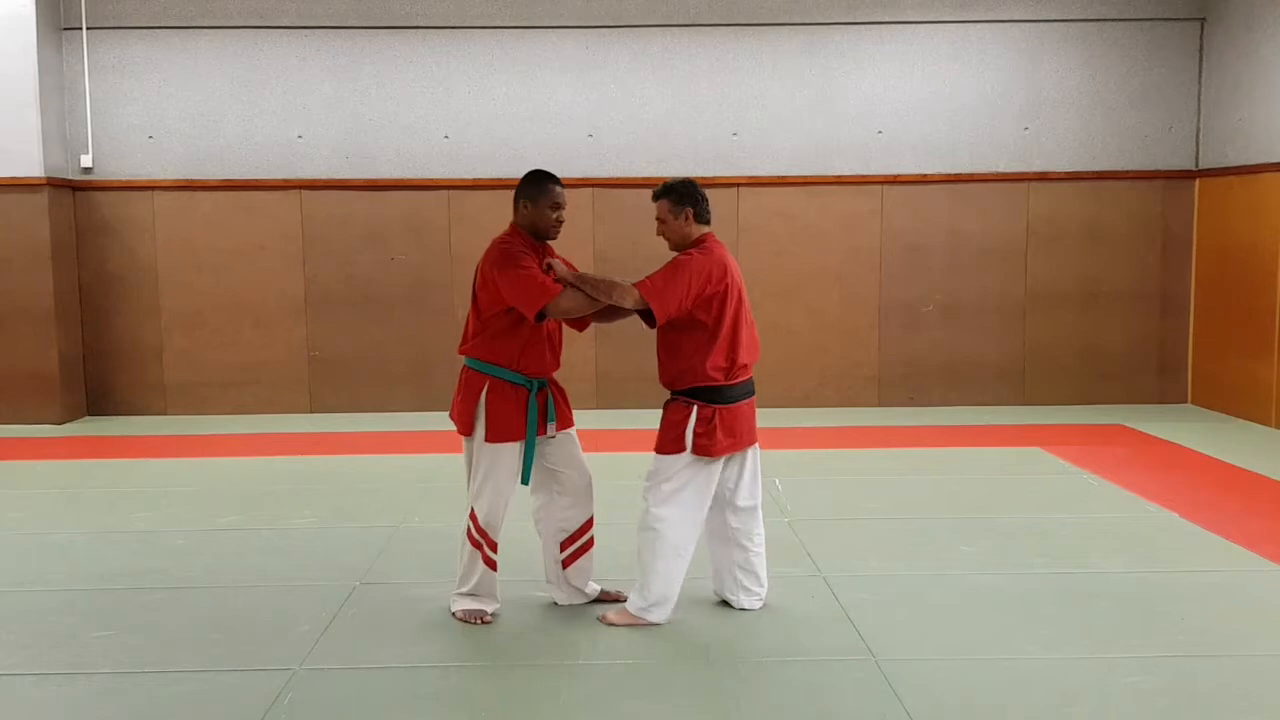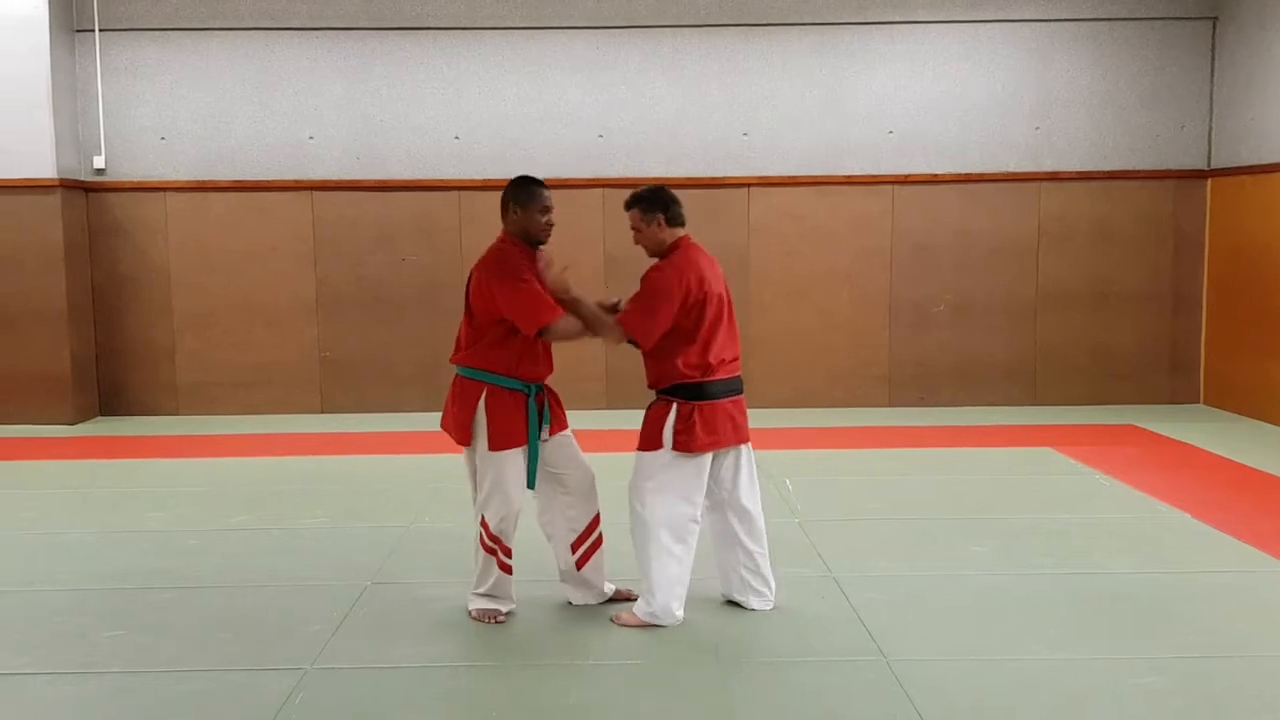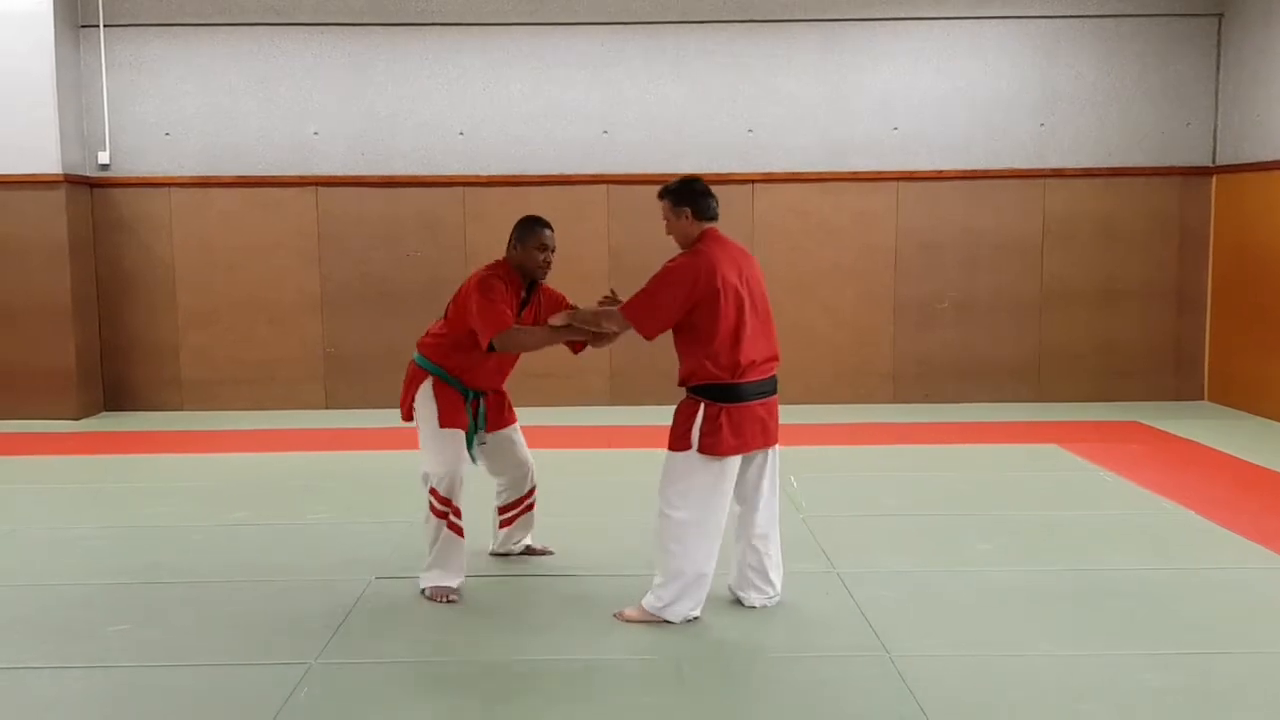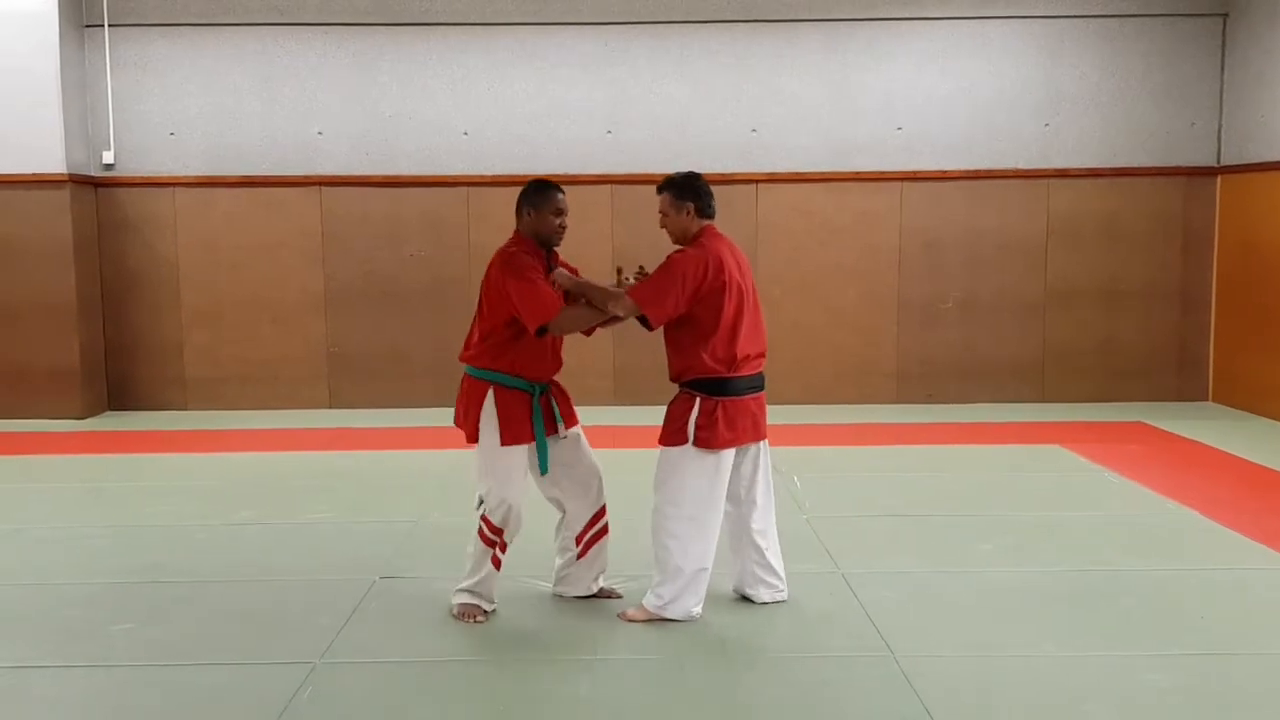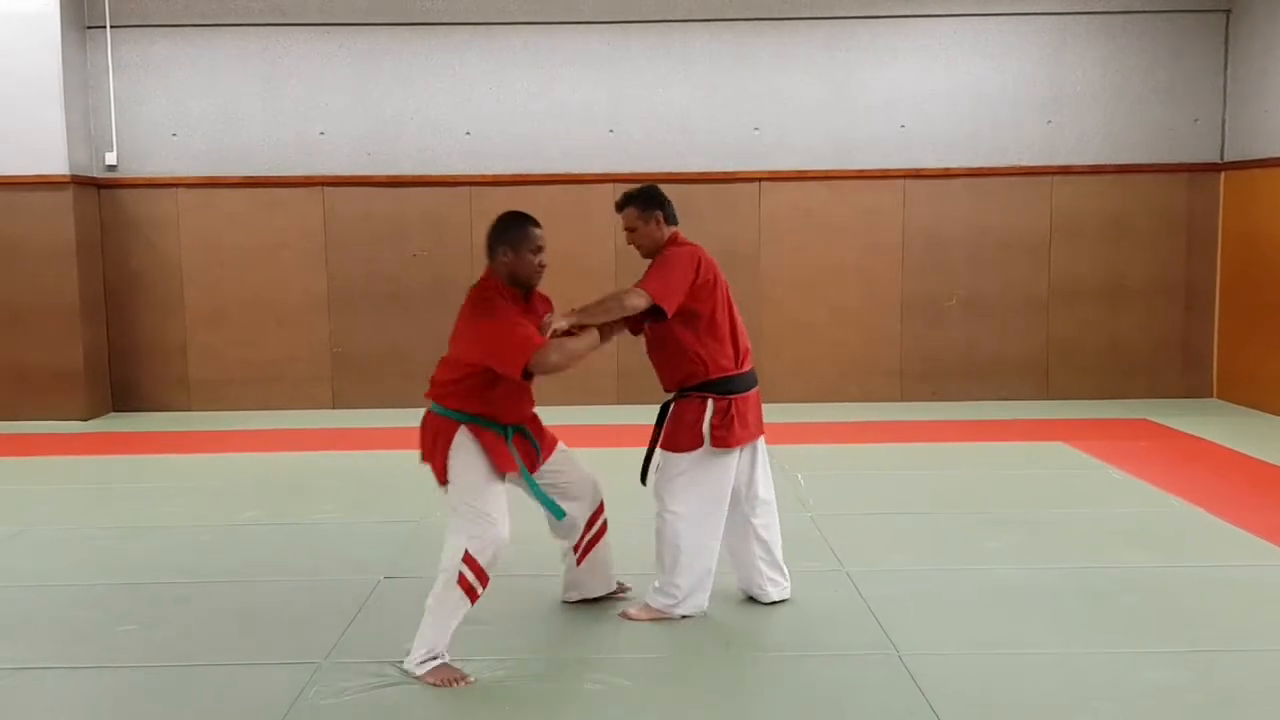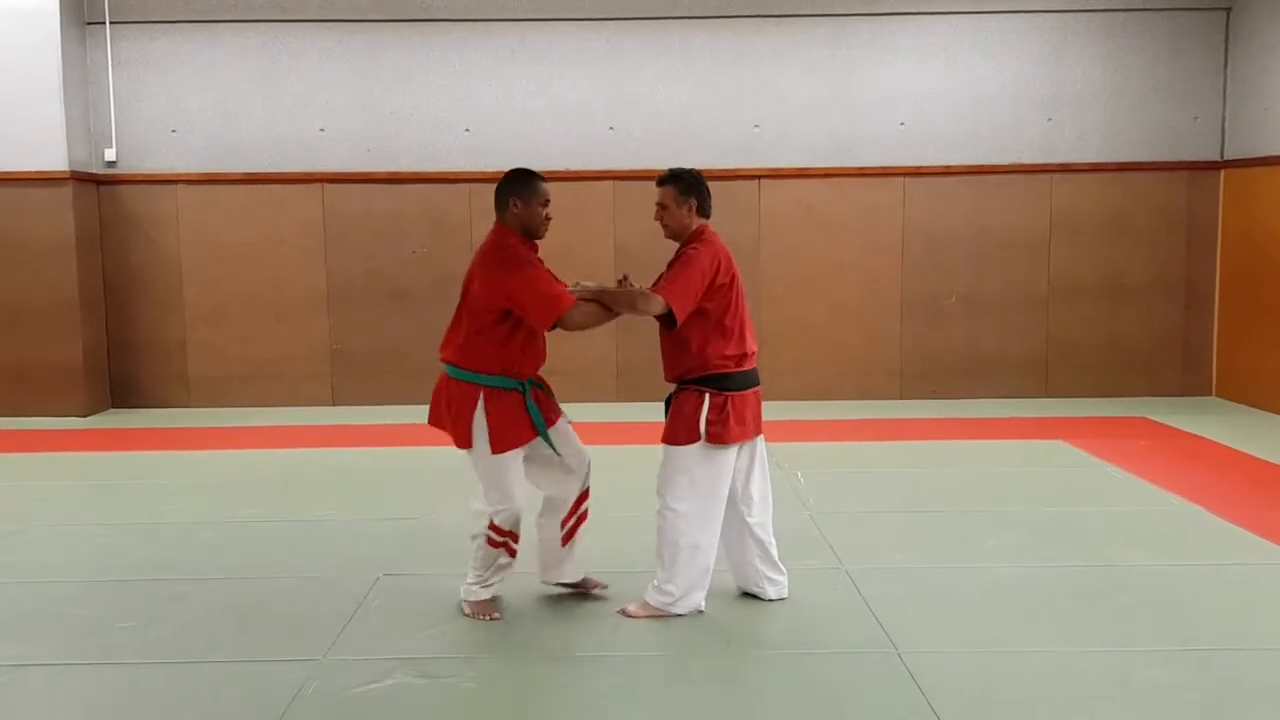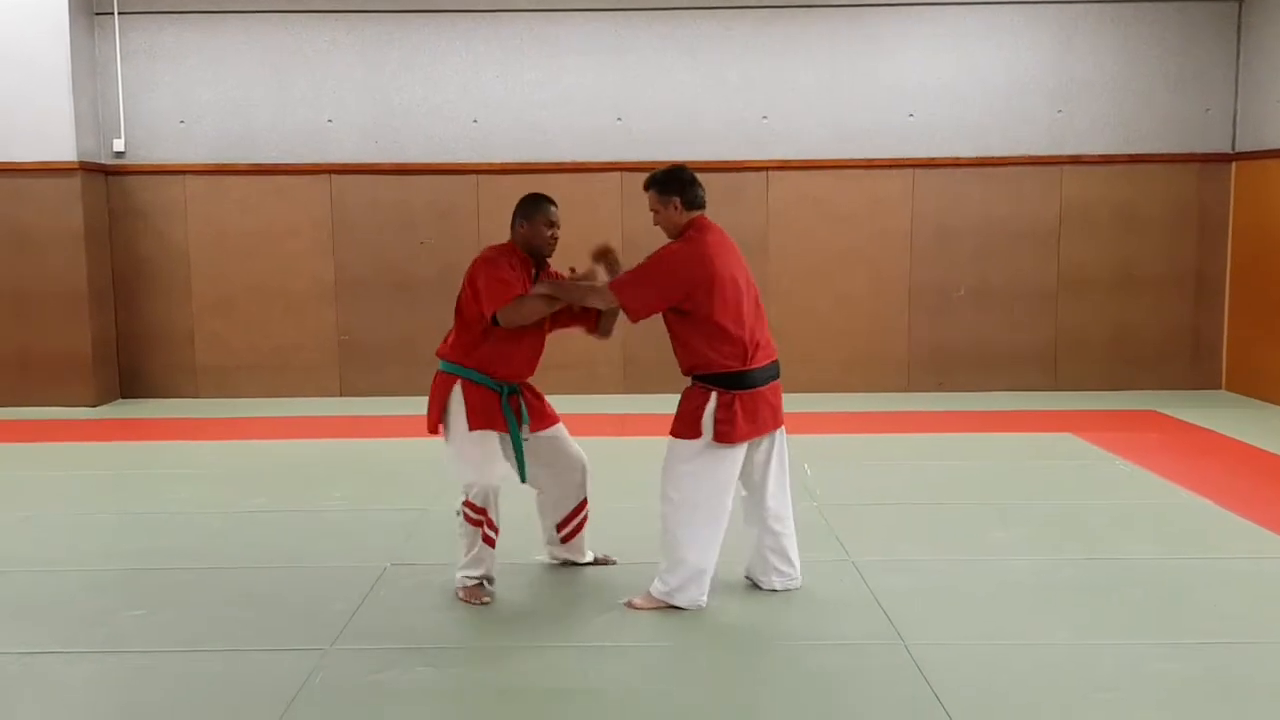
dt=0.7s
person 1, frame 1
left shoulder: (698, 264)
right shoulder: (717, 259)
left elbow: (631, 297)
right elbow: (656, 308)
left wrist: (572, 276)
left hip: (704, 408)
right hip: (733, 401)
left knee: (669, 504)
right knee: (737, 504)
left ankle: (649, 605)
right ankle: (745, 591)
person 1, frame 2
left shoulder: (671, 272)
right shoulder: (701, 260)
left elbow: (619, 334)
right elbow: (660, 321)
left wrist: (564, 293)
right wrist: (608, 308)
left hip: (689, 406)
right hip: (726, 399)
left knee: (660, 504)
right knee: (737, 501)
left ankle: (660, 605)
right ankle: (754, 590)
person 1, frame 3
left shoulder: (689, 267)
right shoulder: (742, 258)
left elbow: (622, 321)
left wrist: (569, 316)
right wrist: (623, 309)
left hip: (718, 407)
right hip: (760, 399)
left knee: (688, 507)
right knee: (758, 502)
left ankle: (672, 603)
right ankle: (759, 587)
person 1, frame 4
left shoulder: (694, 259)
right shoulder: (728, 253)
left elbow: (624, 307)
left wrist: (575, 283)
right wrist: (653, 285)
left hip: (709, 402)
right hip: (746, 395)
left knee: (683, 503)
right knee: (749, 497)
left ankle: (670, 600)
right ankle: (764, 583)
person 1, frame 5
left shoulder: (681, 259)
right shoulder: (674, 263)
left elbow: (633, 301)
right elbow: (636, 321)
left wrist: (569, 320)
right wrist: (581, 327)
left hip: (711, 402)
right hip: (733, 397)
left knee: (682, 500)
right knee: (748, 497)
left ankle: (674, 599)
right ankle: (769, 584)
person 1, frame 6
left shoulder: (702, 255)
right shoulder: (699, 253)
left elbow: (652, 304)
right elbow: (668, 309)
left wrist: (596, 292)
right wrist: (629, 295)
left hip: (711, 399)
right hip: (732, 394)
left knee: (685, 498)
right knee: (745, 496)
left ankle: (674, 596)
right ankle: (766, 581)
person 1, frame 7
left shoulder: (683, 254)
right shoulder: (717, 241)
left elbow: (607, 298)
right elbow: (664, 282)
left wrist: (551, 286)
right wrist: (622, 263)
left hip: (725, 393)
right hip: (762, 383)
left knee: (690, 490)
right knee: (767, 486)
left ankle: (680, 589)
right ankle: (778, 571)
person 2, frame 1
left shoulder: (550, 259)
right shoulder: (506, 255)
left elbow: (589, 311)
right elbow: (560, 306)
left hip: (540, 394)
right hip: (496, 393)
left knee: (571, 486)
right knee: (490, 499)
left ankle: (573, 586)
right ankle: (472, 595)
person 2, frame 2
left shoulder: (531, 261)
right shoulder: (503, 263)
left elbow: (572, 314)
right elbow: (556, 328)
left hip: (532, 398)
right hip: (490, 399)
left knee: (572, 486)
right knee: (504, 501)
left ankle: (589, 586)
right ankle: (490, 595)
person 2, frame 3
left shoulder: (541, 295)
right shoulder: (487, 285)
left elbow: (594, 337)
right elbow: (507, 340)
right wrist: (571, 331)
left hip: (485, 392)
right hip: (438, 384)
left knee: (519, 470)
right knee: (446, 474)
left ankle: (511, 541)
right ankle: (440, 575)
person 2, frame 4
left shoulder: (554, 265)
right shoulder: (514, 263)
left elbow: (588, 313)
right elbow: (559, 322)
left hip: (540, 394)
right hip: (499, 396)
left knee: (583, 484)
right knee: (504, 501)
left ankle: (579, 581)
right ankle: (474, 594)
person 2, frame 5
left shoulder: (530, 298)
right shoulder: (487, 309)
left elbow: (558, 349)
right elbow: (546, 362)
left wrist: (601, 327)
right wrist: (596, 334)
left hip: (515, 425)
right hip: (466, 431)
left knee: (583, 490)
right knee: (482, 535)
left ankle: (588, 585)
right ankle: (427, 654)
person 2, frame 6
left shoulder: (519, 253)
right shoulder: (504, 258)
left elbow: (566, 306)
right elbow: (571, 317)
left hip: (518, 391)
right hip: (482, 398)
left knee: (570, 467)
right knee: (506, 502)
left ankle: (562, 570)
right ankle: (479, 591)
person 2, frame 7
left shoulder: (549, 277)
right shoulder: (494, 262)
left elbow: (602, 328)
right elbow: (511, 314)
left hip: (514, 394)
right hip: (468, 391)
left knee: (568, 467)
right knee: (485, 482)
left ankle: (568, 550)
right ankle: (472, 575)
